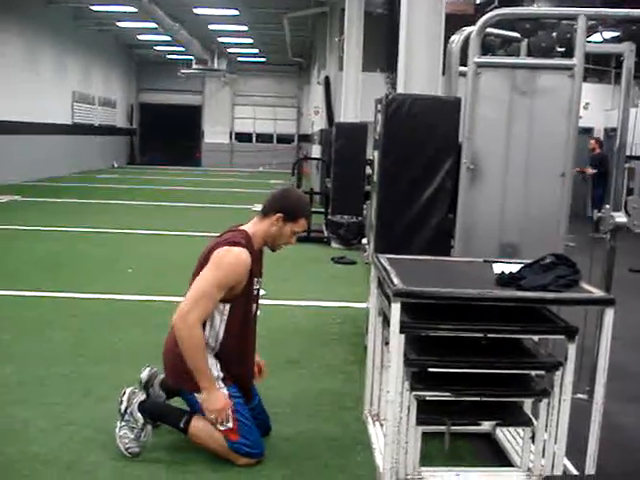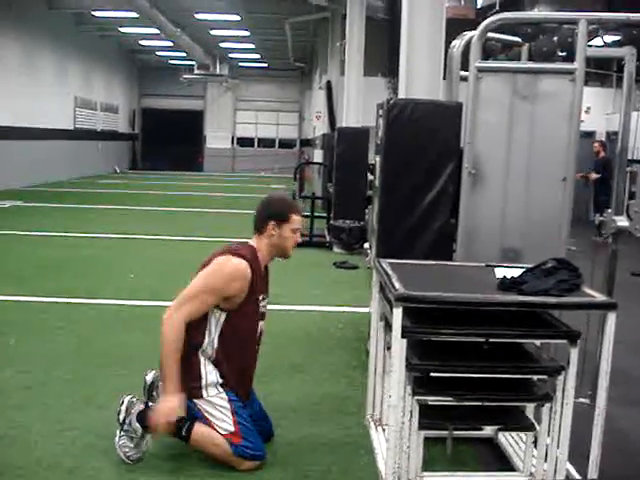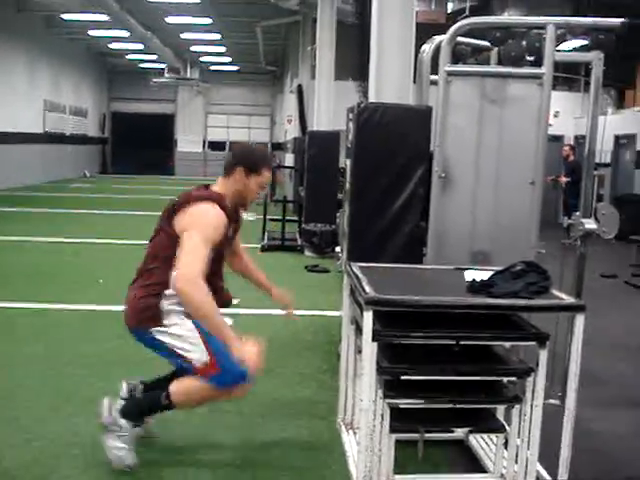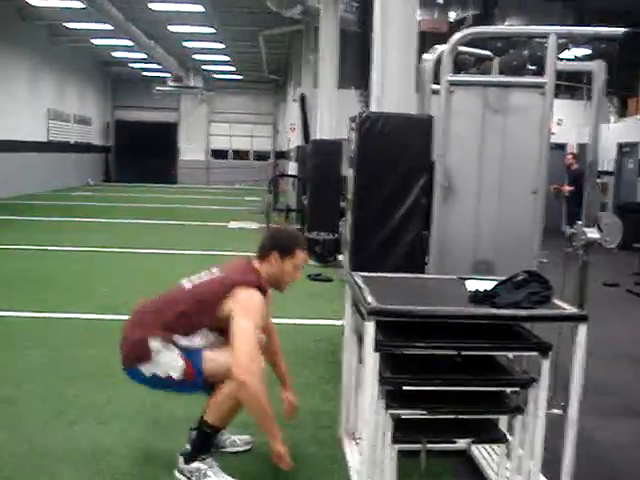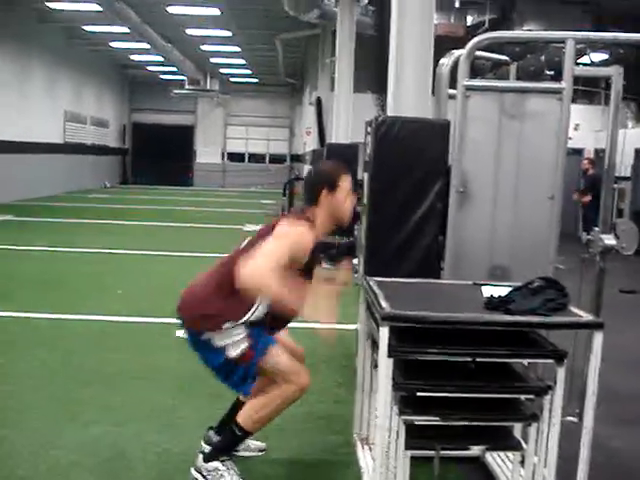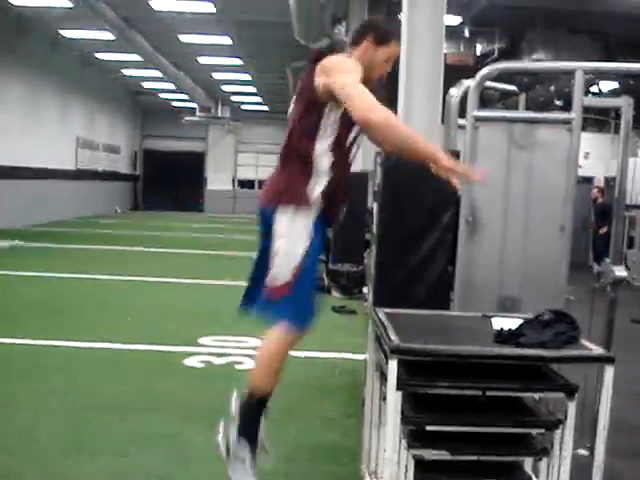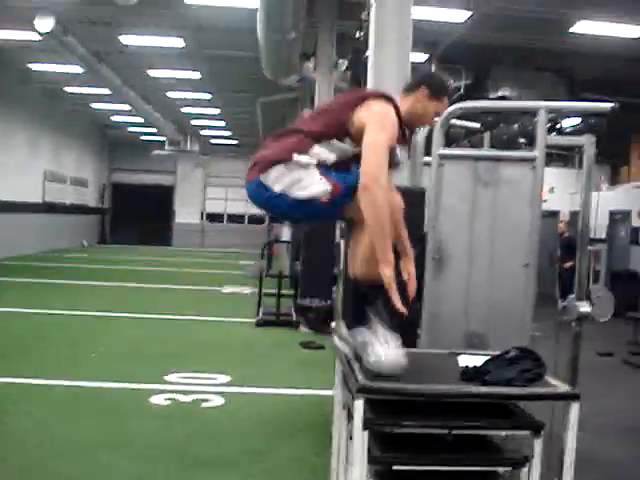
dt=0.3s
person 1, frame 1
left shoulder: (248, 246)
right shoulder: (236, 256)
right elbow: (184, 320)
left wrist: (249, 356)
right wrist: (209, 390)
left hip: (222, 357)
right hip: (202, 362)
left knee: (261, 427)
right knee: (249, 452)
left ankle: (164, 386)
right ankle: (145, 408)
person 1, frame 2
left shoulder: (258, 264)
right shoulder: (237, 266)
right elbow: (175, 318)
right wrist: (173, 393)
left hip: (222, 367)
right hip: (200, 369)
left knee: (262, 434)
right knee: (249, 457)
left ankle: (161, 390)
right ankle: (141, 417)
person 1, frame 3
left shoulder: (224, 208)
right shoulder: (209, 213)
left elbow: (235, 256)
right elbow: (186, 282)
left wrist: (271, 289)
right wrist: (235, 343)
left hip: (173, 307)
right hip: (157, 310)
left knee: (235, 372)
right knee: (233, 380)
left ankle: (139, 394)
right ankle: (128, 411)
person 1, frame 4
left shoulder: (247, 275)
right shoulder: (248, 297)
left elbow: (268, 335)
right elbow: (246, 378)
left wrist: (287, 388)
right wrist: (274, 438)
left hip: (159, 338)
right hip: (146, 352)
left knee: (255, 344)
right knee: (246, 370)
left ankle: (207, 431)
right ankle: (193, 459)
person 1, frame 5
left shoulder: (302, 229)
right shoulder: (300, 233)
right elbow: (252, 276)
left wrist: (330, 282)
right wrist: (307, 306)
left hip: (224, 311)
right hip: (209, 317)
left knee: (292, 359)
right knee: (295, 381)
left ankle: (220, 436)
person 1, frame 6
left shoulder: (338, 82)
right shoulder: (339, 68)
left elbow: (384, 134)
right elbow: (373, 116)
left wrist: (431, 158)
right wrist: (437, 157)
left hip: (304, 210)
right hip: (295, 208)
left knee: (289, 327)
right knee: (287, 329)
left ankle: (243, 421)
right ankle: (242, 440)
person 1, frame 7
left shoulder: (382, 118)
right shoulder: (383, 112)
left elbow: (386, 197)
right elbow: (374, 185)
left wrist: (407, 254)
right wrist: (386, 263)
left hip: (284, 175)
right hip: (276, 175)
left knee: (386, 203)
right knee: (379, 202)
left ankle: (369, 317)
right ankle: (361, 324)
